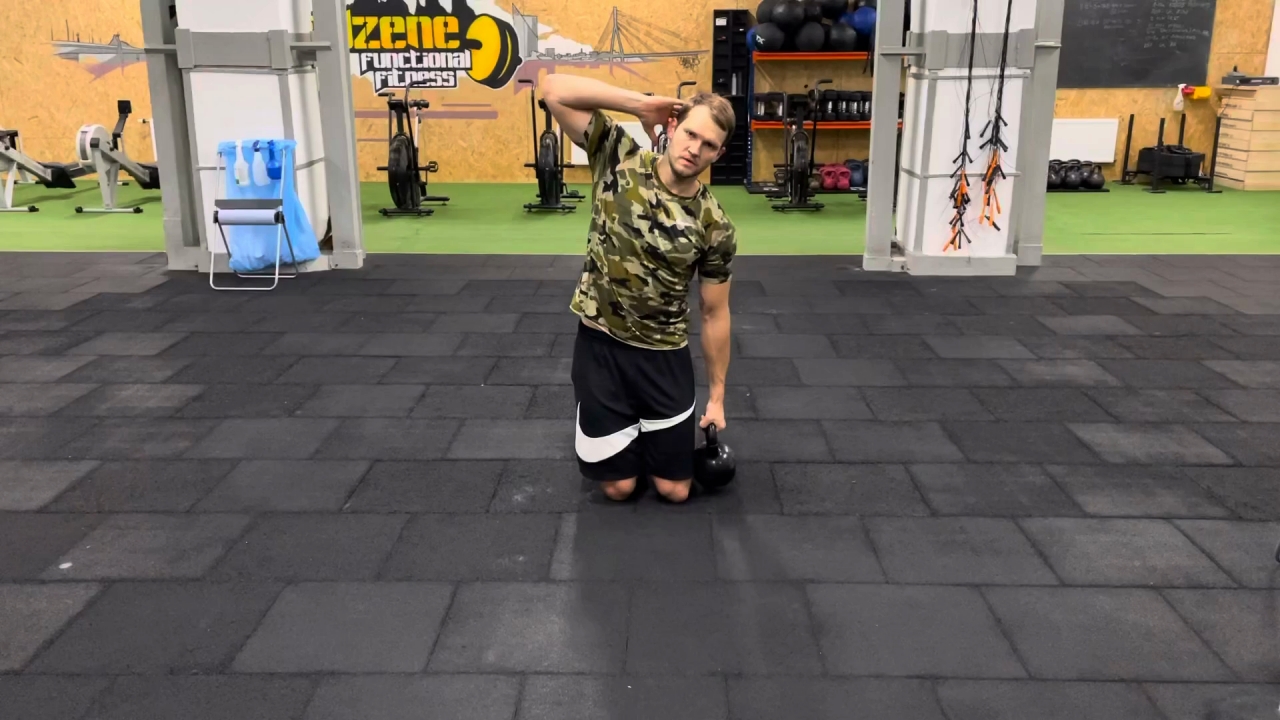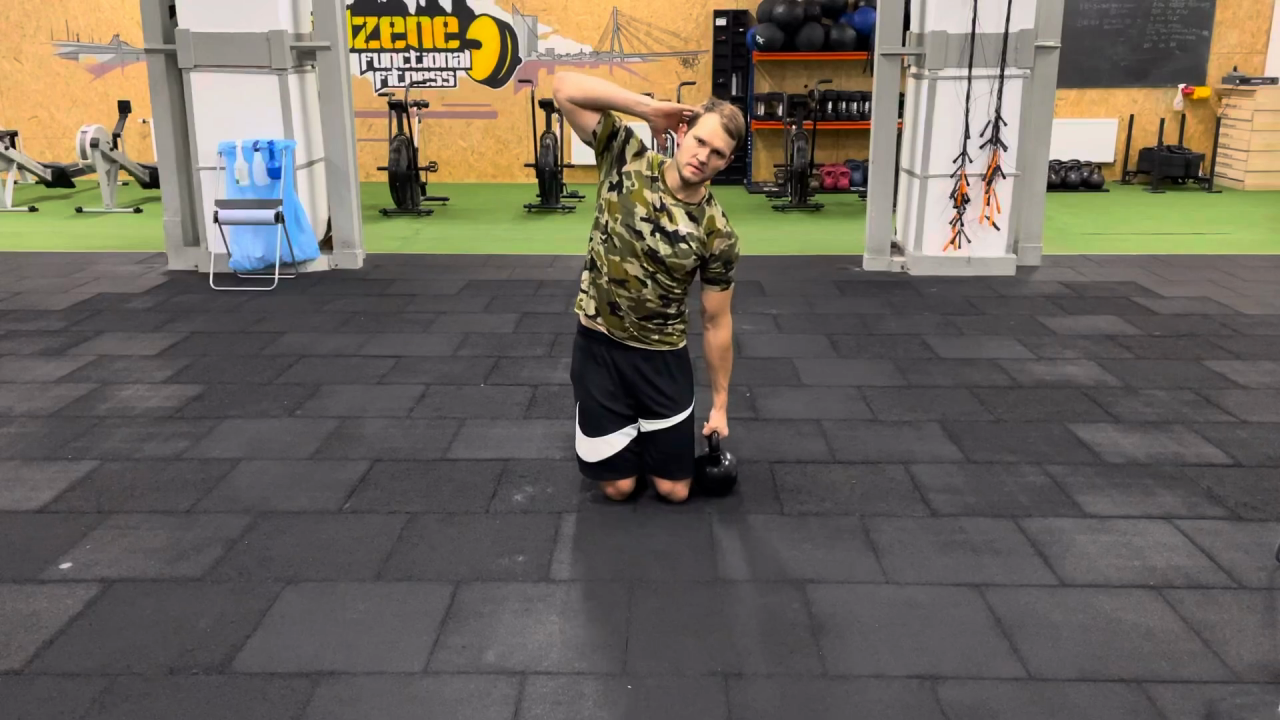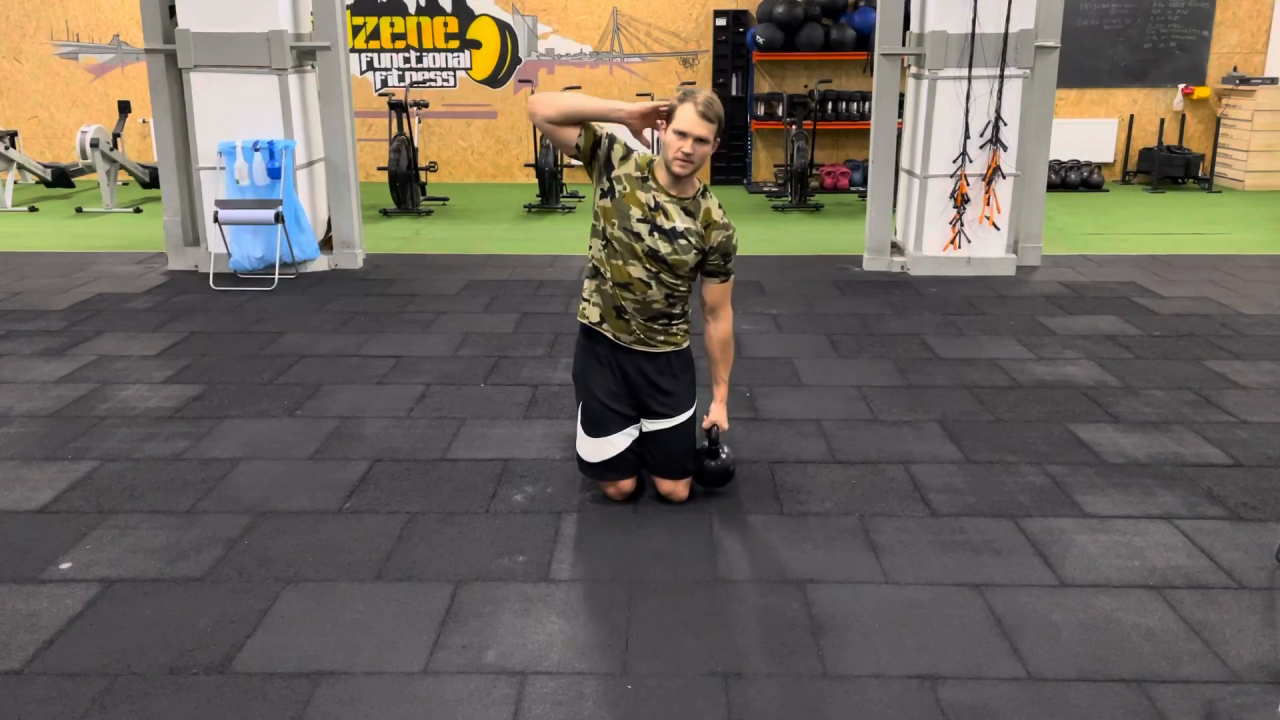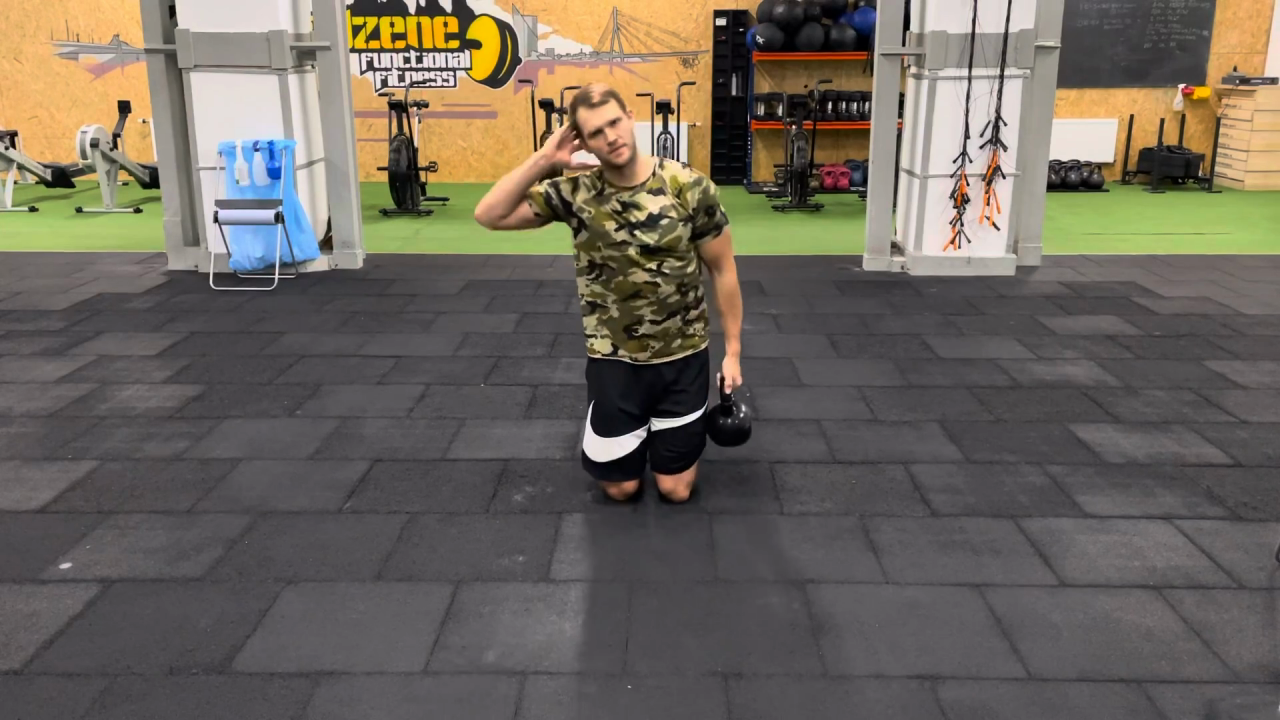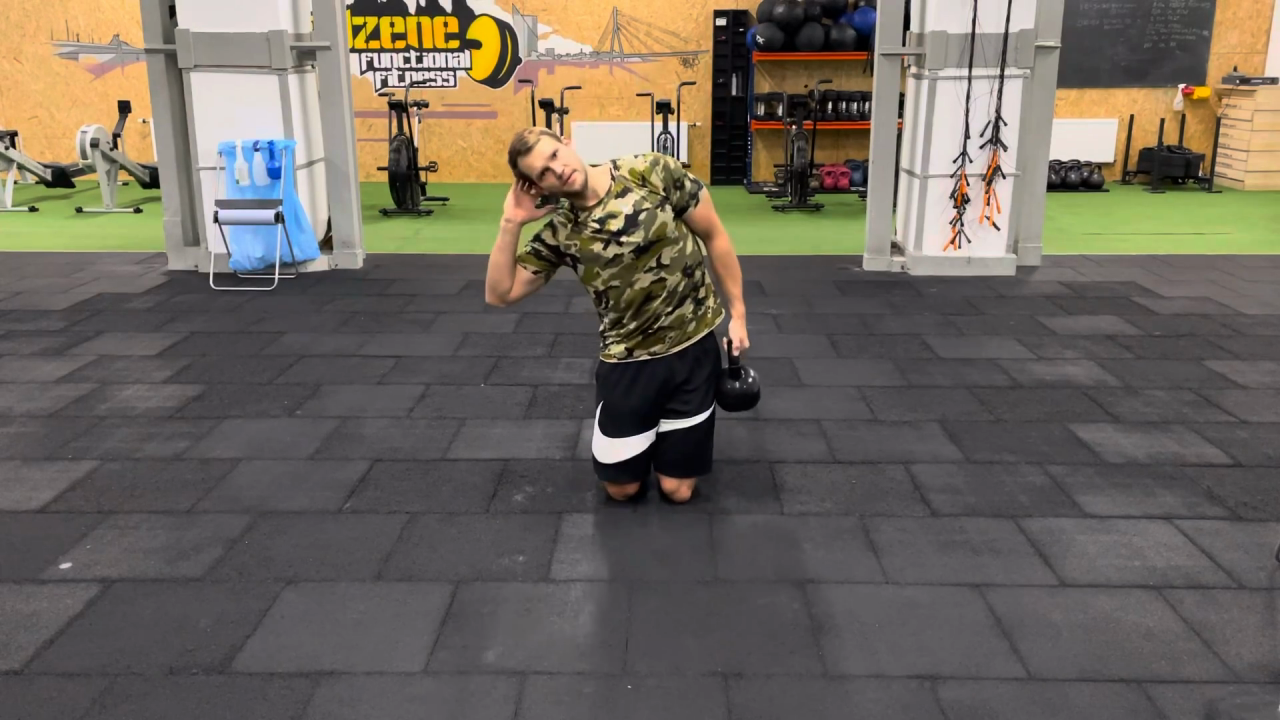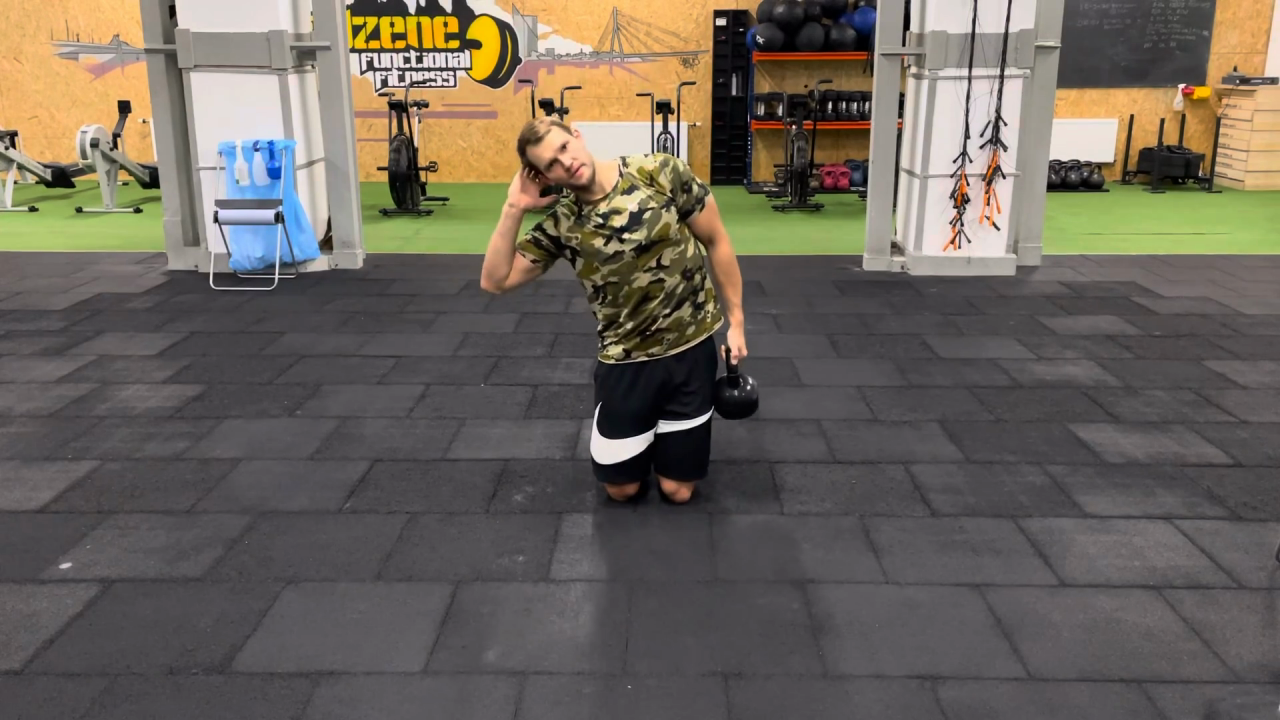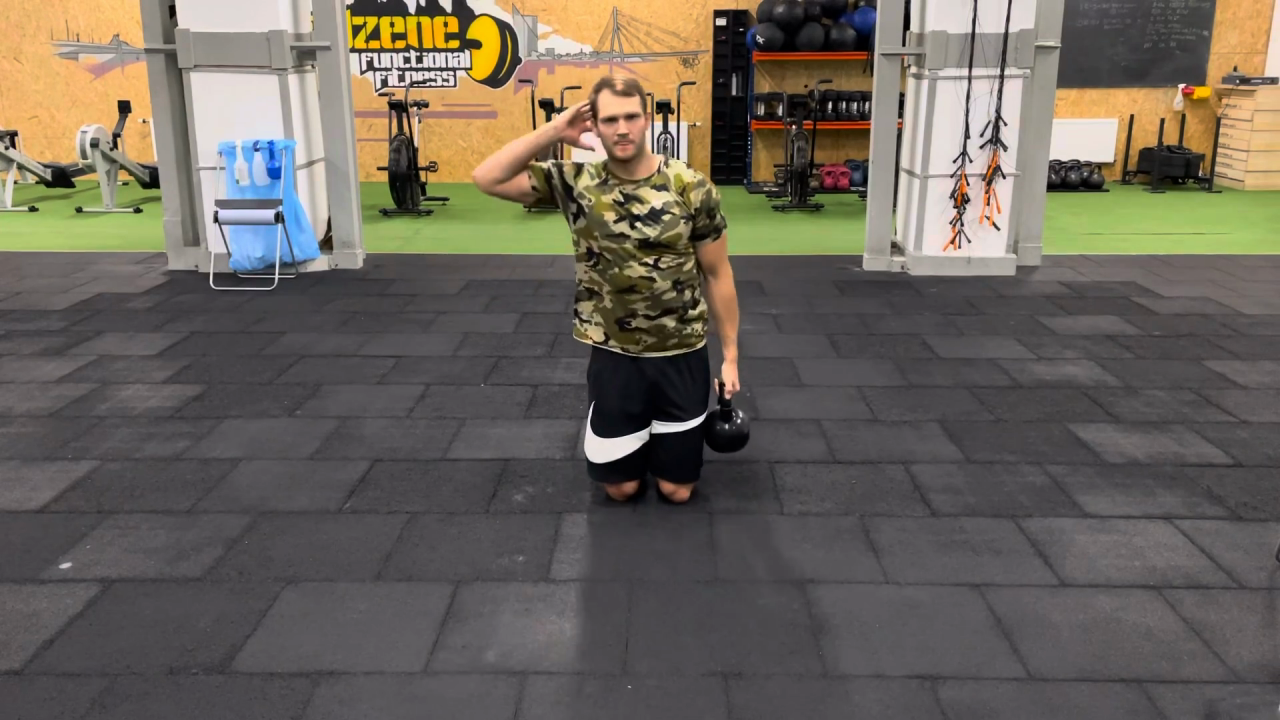
dt=0.4s
person 1, frame 1
left shoulder: (714, 228)
right shoulder: (619, 159)
left elbow: (714, 314)
right elbow: (554, 90)
left wrist: (717, 395)
right wrist: (641, 104)
left hip: (663, 353)
right hip: (600, 343)
left knee: (675, 490)
right knee: (618, 487)
left ankle: (648, 433)
right ankle: (623, 431)
person 1, frame 2
left shoulder: (717, 235)
right shoulder: (626, 160)
left elbow: (716, 323)
right elbow: (564, 87)
left wrist: (719, 404)
right wrist: (649, 108)
left hip: (661, 354)
right hip: (598, 344)
left knee: (674, 490)
right knee: (618, 487)
left ankle: (649, 432)
right ankle: (623, 431)
person 1, frame 3
left shoulder: (714, 225)
right shoulder: (617, 164)
left elbow: (718, 315)
right elbow: (540, 108)
left wrist: (720, 396)
right wrist: (626, 114)
left hip: (665, 355)
right hip: (603, 345)
left knee: (674, 489)
right knee: (618, 485)
left ankle: (649, 432)
right ankle: (624, 433)
person 1, frame 4
left shoulder: (691, 189)
right shoulder: (575, 193)
left elbow: (723, 270)
right elbow: (488, 216)
left wrist: (732, 351)
right wrist: (541, 162)
left hip: (681, 357)
right hip: (614, 359)
left knee: (675, 489)
right knee: (619, 487)
left ankle: (670, 434)
right ankle: (635, 431)
person 1, frame 5
left shoulder: (654, 173)
right shoulder: (558, 233)
left elbow: (714, 235)
right elbow: (499, 294)
left wrist: (736, 312)
right wrist: (511, 222)
left hip: (693, 345)
right hip: (627, 357)
left knee: (677, 489)
right knee: (621, 487)
left ankle: (665, 435)
right ankle: (640, 433)
person 1, frame 6
left shoulder: (663, 175)
right shoulder: (560, 225)
left elbow: (717, 243)
right elbow: (495, 280)
left wrist: (735, 320)
right wrist: (515, 207)
left hip: (691, 349)
right hip: (625, 359)
left knee: (677, 490)
right knee: (621, 489)
left ankle: (666, 441)
right ankle: (639, 440)
person 1, frame 7
left shoulder: (692, 189)
right shoulder: (575, 181)
left elbow: (718, 276)
right elbow: (486, 179)
left wrist: (730, 356)
right wrist: (555, 131)
left hip: (681, 355)
right hip: (614, 355)
left knee: (676, 490)
right knee: (620, 487)
left ankle: (661, 436)
right ankle: (635, 432)
